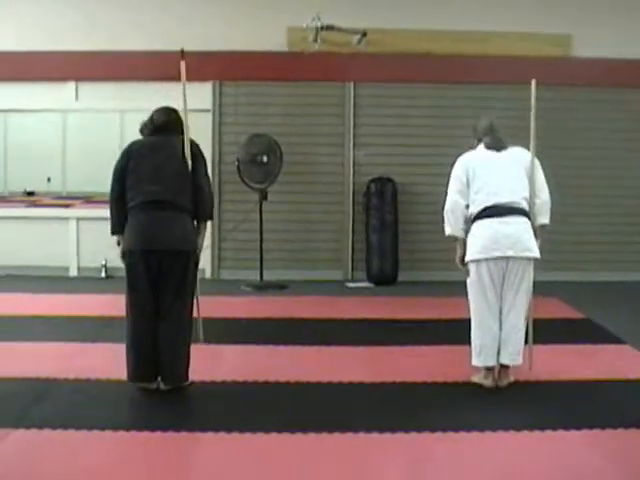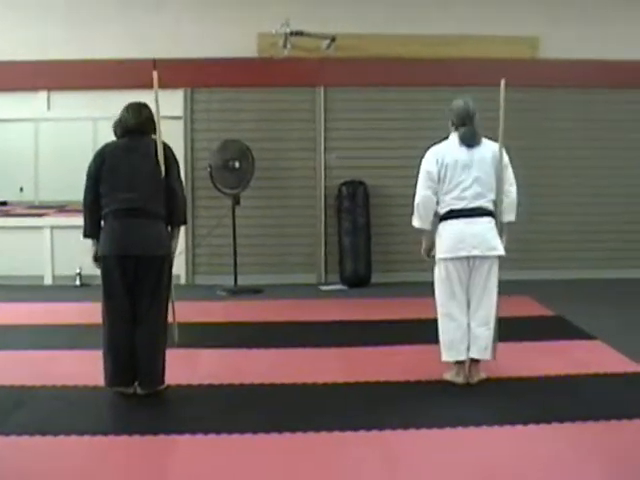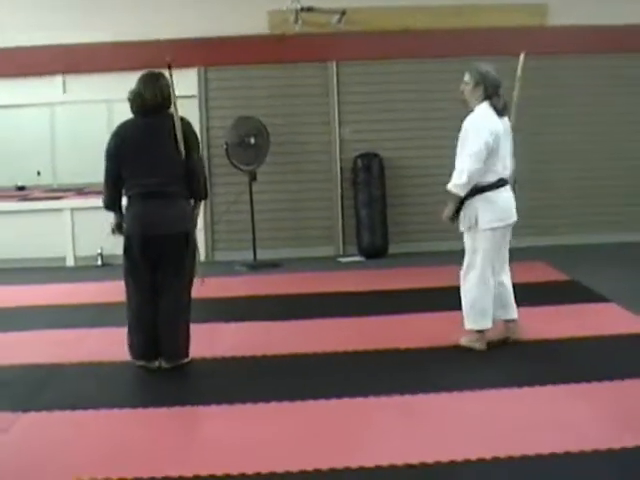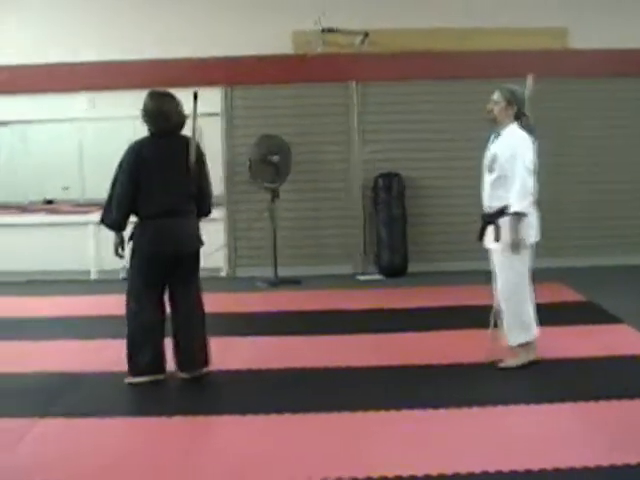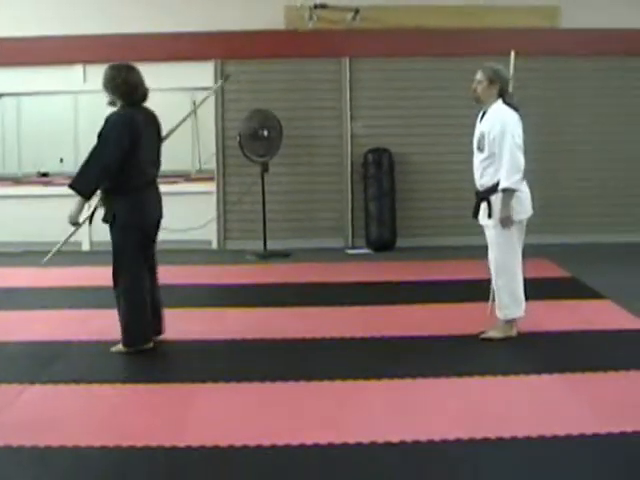
dt=0.4s
person 1, frame 1
left shoulder: (132, 150)
right shoulder: (189, 148)
left elbow: (116, 196)
right elbow: (203, 193)
left wrist: (122, 237)
right wrist: (200, 233)
left hip: (140, 231)
right hip: (178, 232)
left knee: (140, 307)
right knee: (176, 307)
left ankle: (143, 375)
right ankle: (173, 376)
person 1, frame 2
left shoulder: (105, 153)
right shoulder: (162, 151)
left elbow: (90, 200)
right elbow: (176, 197)
left wrist: (95, 241)
right wrist: (174, 237)
left hip: (115, 237)
right hip: (153, 237)
left knee: (117, 312)
right knee: (152, 311)
left ankle: (121, 379)
right ankle: (150, 380)
person 1, frame 3
left shoulder: (123, 132)
right shoulder: (182, 127)
left elbow: (112, 177)
right elbow: (196, 173)
left wrist: (116, 213)
right wrist: (193, 207)
left hip: (139, 217)
right hip: (176, 215)
left knee: (140, 289)
right knee: (175, 287)
left ankle: (145, 353)
right ankle: (174, 353)
person 1, frame 4
left shoulder: (138, 151)
right shoulder: (191, 148)
left elbow: (122, 195)
right elbow: (203, 193)
left wrist: (117, 232)
left hip: (151, 235)
right hip: (185, 233)
left knee: (143, 302)
right knee: (187, 300)
left ankle: (147, 366)
right ankle: (192, 363)
person 1, frame 5
left shoulder: (119, 121)
right shoulder: (149, 118)
left elbow: (102, 162)
left wrist: (80, 202)
left hip: (129, 205)
right hip: (149, 201)
left knee: (129, 271)
right knee: (144, 266)
left ankle: (138, 337)
right ankle: (151, 327)
person 2, frame 1
left shoulder: (467, 160)
right shoulder: (524, 156)
left elbow: (454, 205)
right elbow: (542, 198)
left wrist: (460, 244)
right wrist: (536, 234)
left hip: (485, 233)
right hip: (520, 231)
left knee: (484, 305)
right knee: (515, 305)
left ankle: (486, 370)
right ankle: (505, 369)
person 2, frame 2
left shoulder: (437, 153)
right shoulder: (494, 150)
left elbow: (425, 198)
right elbow: (508, 193)
left wrist: (427, 236)
right wrist: (503, 229)
left hip: (452, 232)
right hip: (485, 230)
left knee: (452, 303)
right knee: (483, 301)
left ankle: (458, 367)
right ankle: (475, 366)
person 2, frame 3
left shoulder: (476, 121)
right shoulder: (500, 119)
left elbow: (470, 167)
left wrist: (452, 202)
left hip: (483, 204)
right hip: (502, 199)
left knee: (478, 270)
right knee: (497, 268)
left ankle: (478, 334)
right ankle: (509, 324)
person 2, frame 4
left shoulder: (517, 140)
right shoulder: (500, 138)
left elbow: (522, 187)
left wrist: (515, 228)
left hip: (511, 223)
right hip: (502, 221)
left knee: (511, 286)
right knee: (517, 284)
left ankle: (524, 347)
right ankle: (526, 342)
person 2, frame 5
left shoulder: (504, 118)
right shoulder: (486, 116)
left elbow: (512, 164)
left wrist: (506, 204)
left hip: (505, 199)
right hip: (494, 198)
left knee: (504, 261)
right knee: (502, 261)
left ankle: (508, 323)
right ankle: (509, 317)
